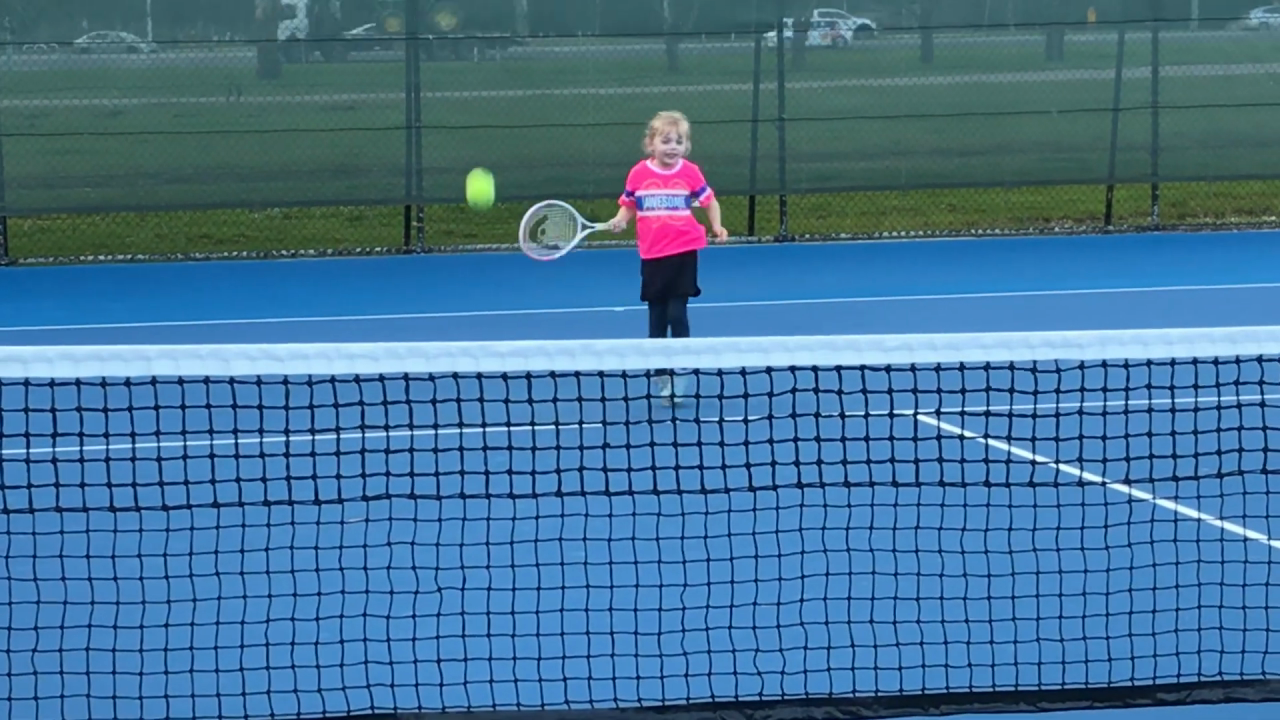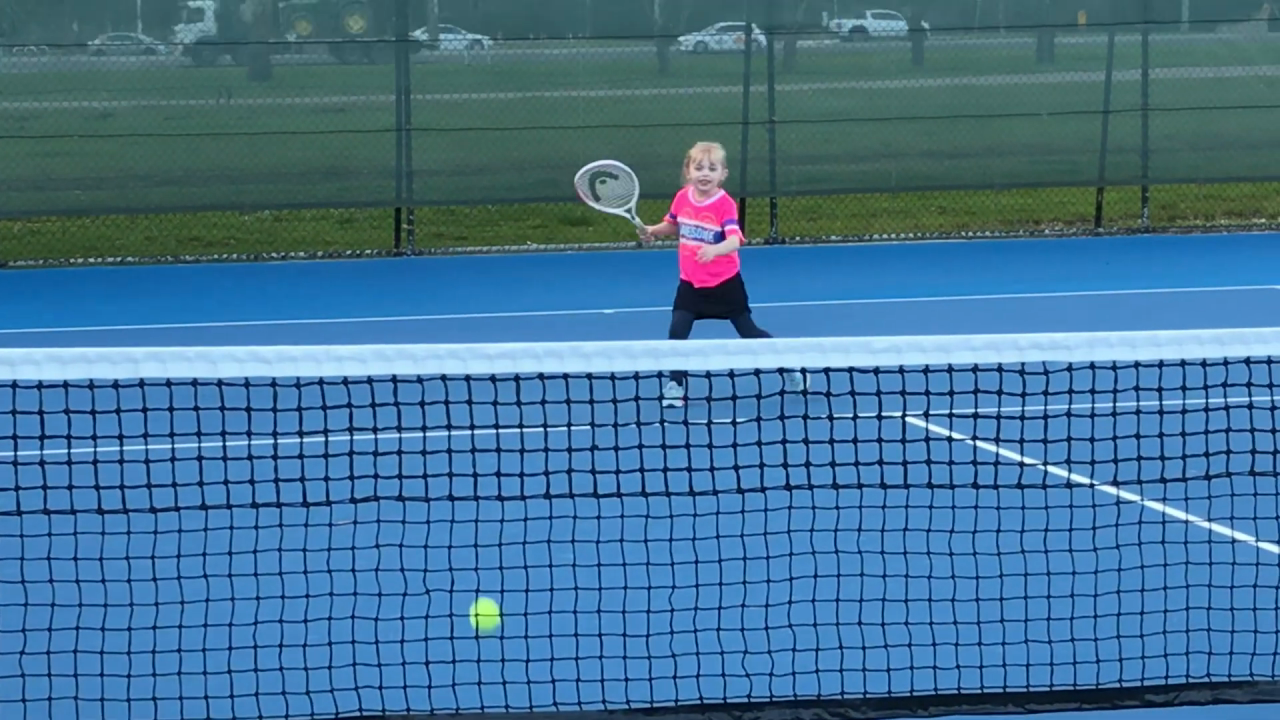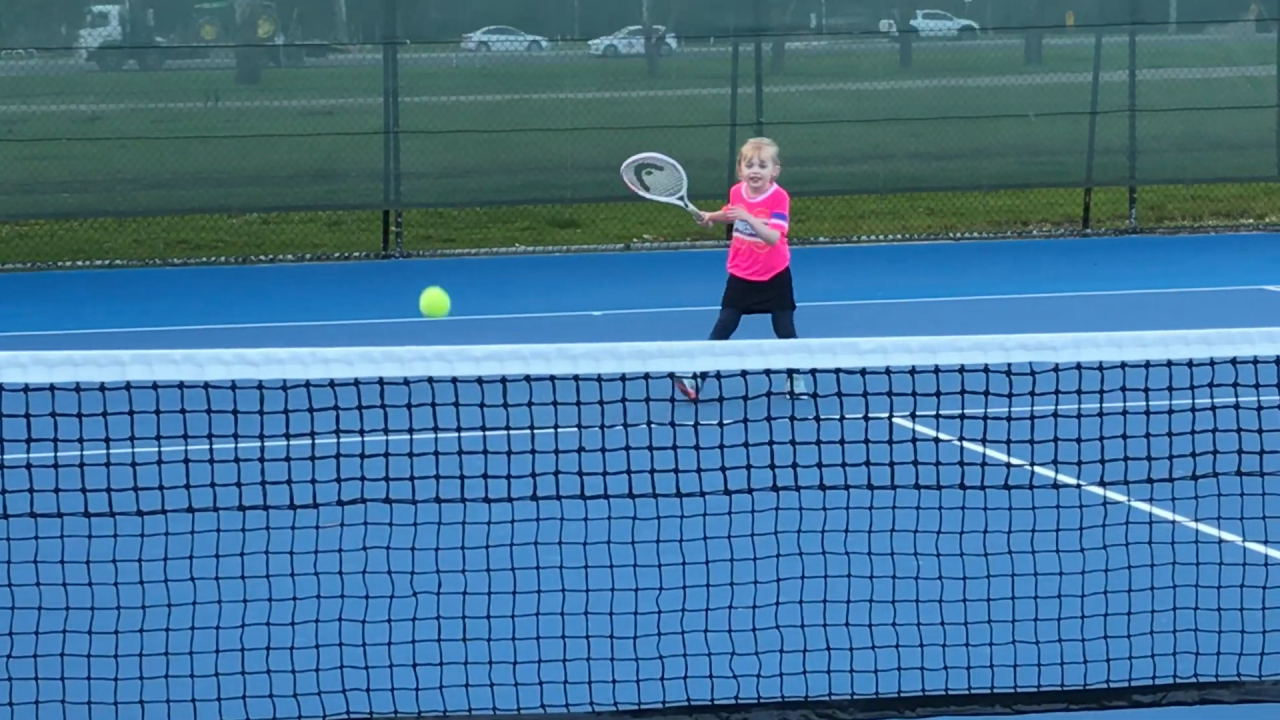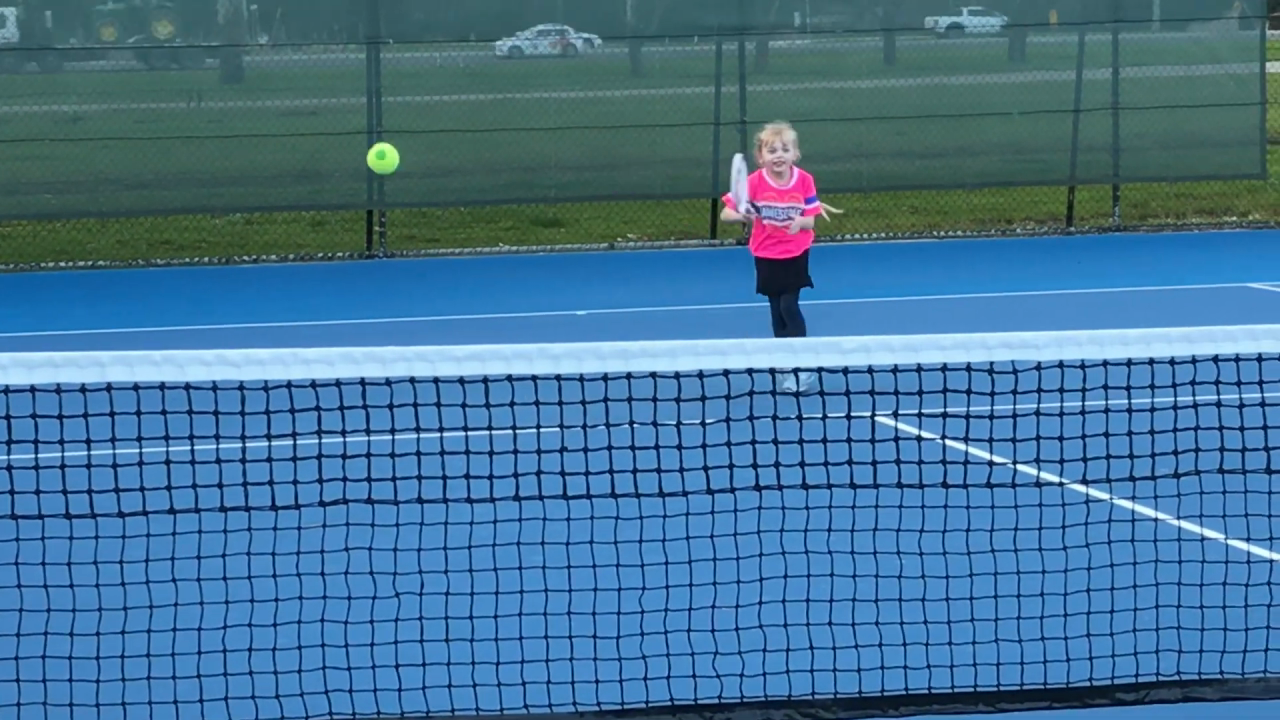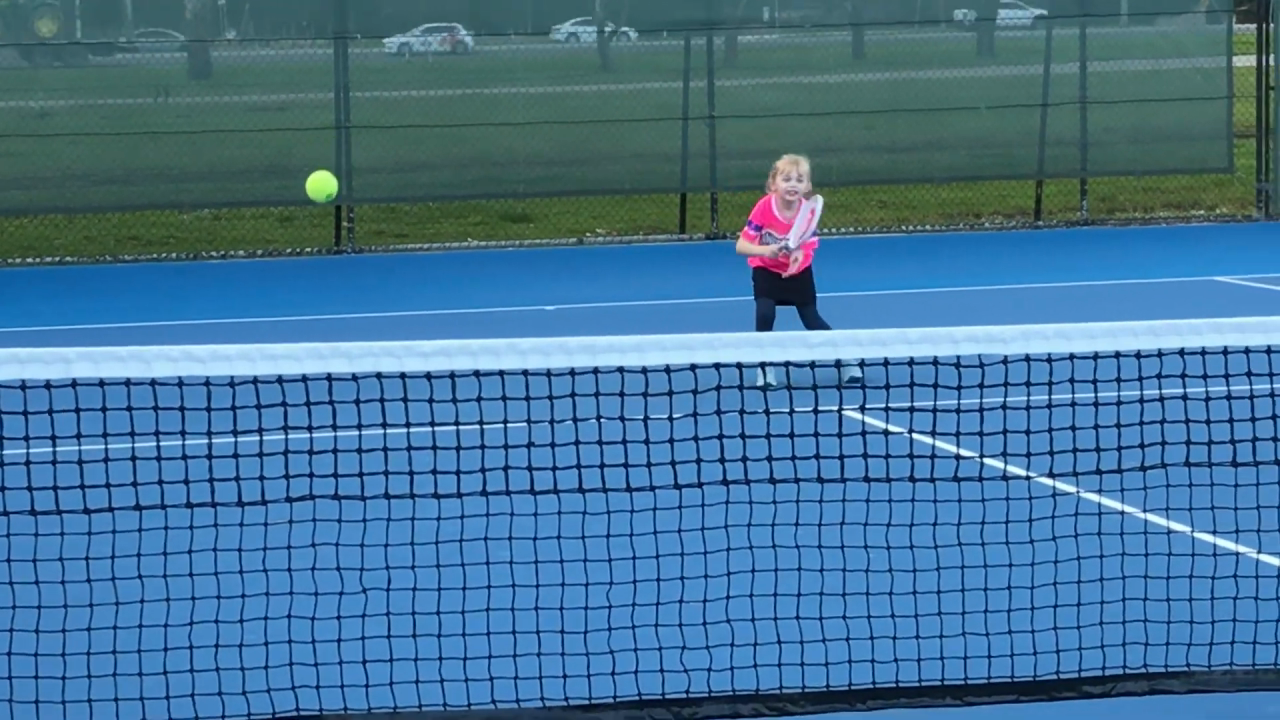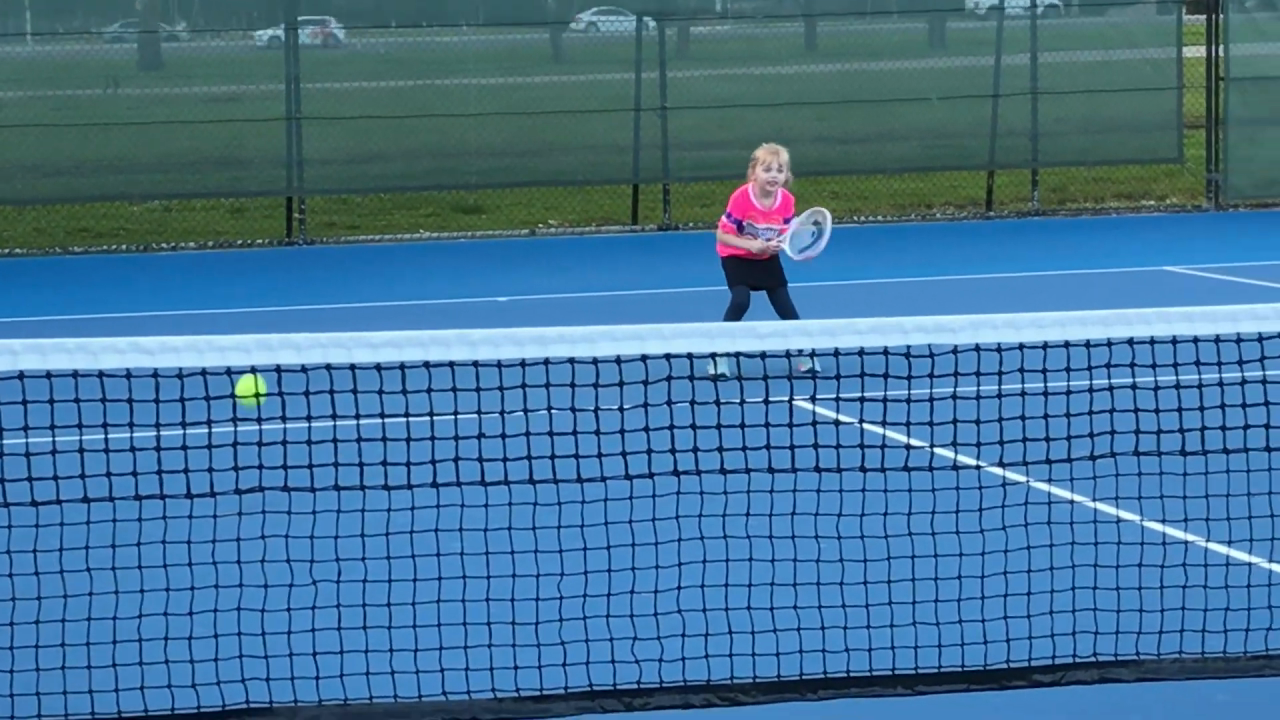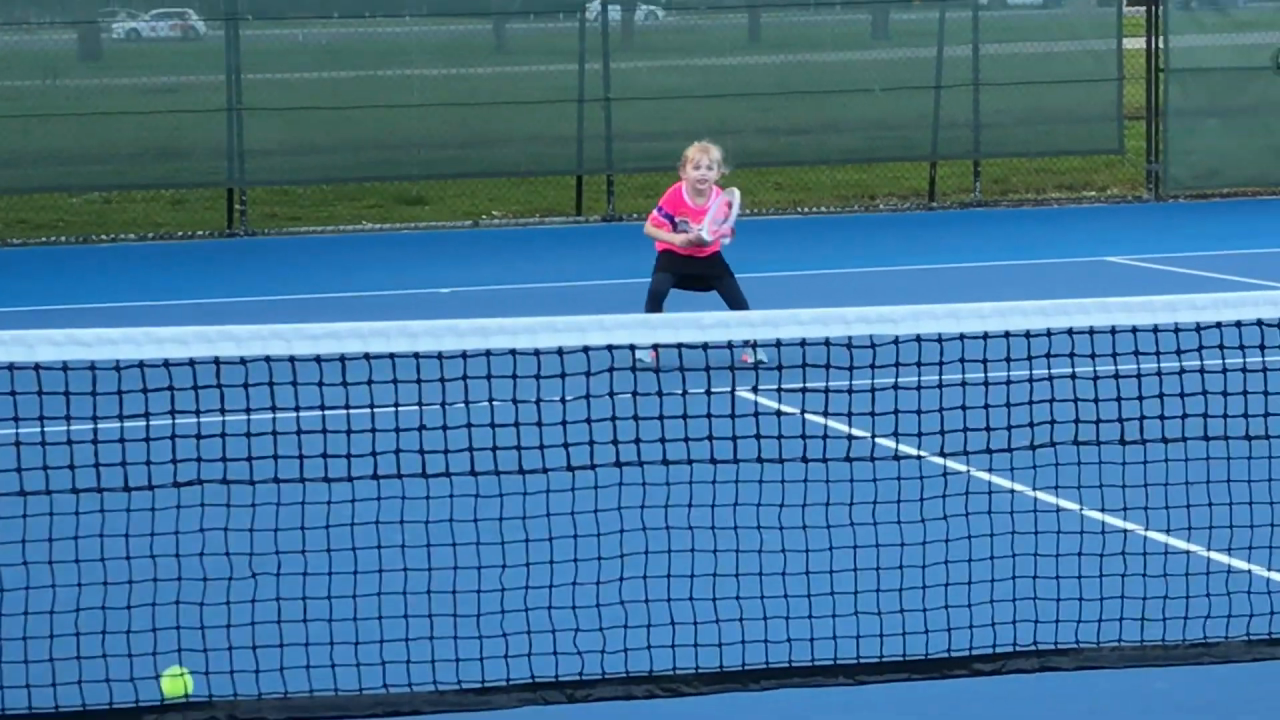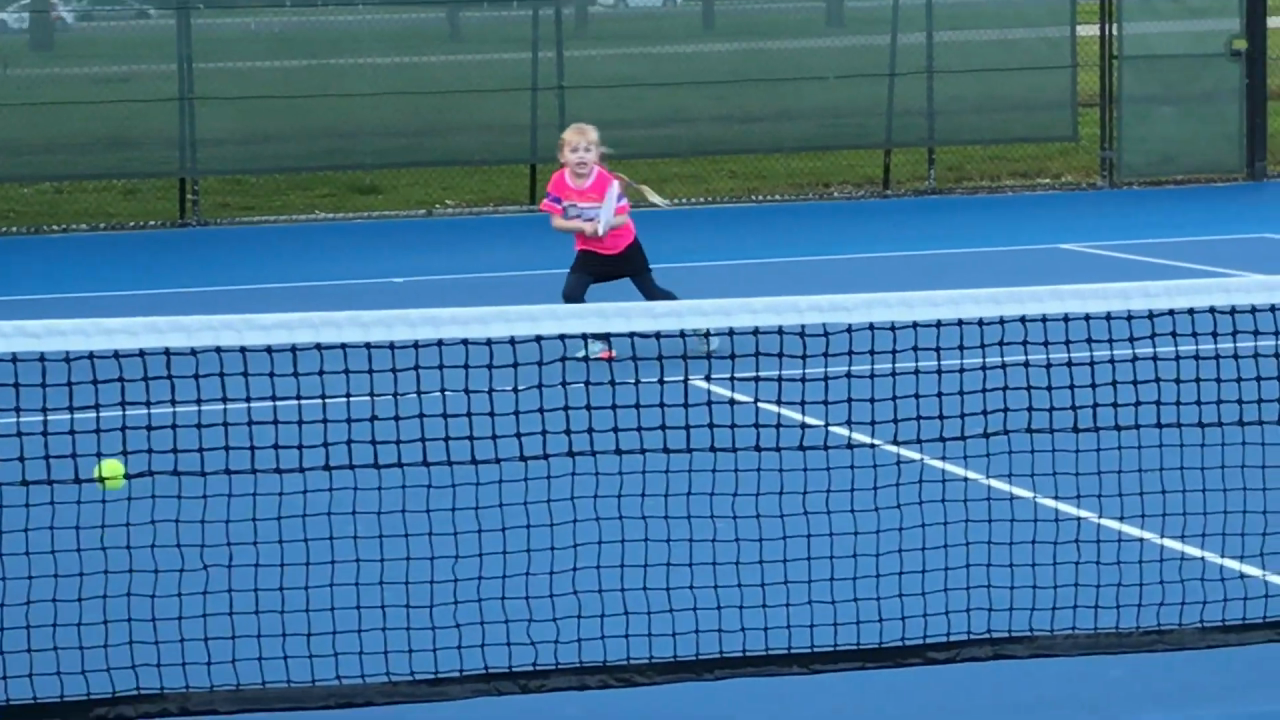
dt=0.2s
person 1, frame 1
left shoulder: (690, 172)
right shoulder: (638, 173)
left elbow: (709, 200)
right elbow: (628, 207)
left wrist: (716, 225)
right wrist: (619, 221)
left hip: (683, 253)
right hip: (652, 257)
left knee: (676, 312)
right knee: (656, 318)
left ankle: (678, 374)
right ankle: (665, 377)
person 1, frame 2
left shoulder: (726, 204)
right shoulder: (682, 198)
left elbow: (735, 240)
right elbow: (671, 225)
left wrist: (714, 250)
right wrist: (652, 230)
left hip: (725, 279)
right hip: (691, 280)
left knee: (747, 331)
right knee: (678, 331)
left ankle: (788, 367)
right ankle: (675, 385)
person 1, frame 3
left shoulder: (780, 197)
right shoulder: (737, 191)
left elbow: (776, 237)
left wrist: (752, 221)
right wrist: (714, 217)
left hip: (774, 273)
right hip: (740, 273)
left knee: (784, 329)
right knee: (723, 327)
left ankle: (795, 377)
right ankle: (693, 375)
person 1, frame 4
left shoulder: (804, 180)
right shoulder: (755, 182)
left elbow: (812, 216)
right elbow: (726, 213)
left wrist: (808, 218)
right wrist: (742, 213)
left hip: (794, 253)
right hip: (766, 255)
left knee: (789, 307)
right knee: (778, 310)
right ankle: (790, 369)
person 1, frame 5
right shoulder: (763, 208)
left elbow: (806, 250)
right elbow: (741, 245)
left wrist: (797, 260)
right wrist: (765, 250)
left hip: (798, 271)
right hip: (767, 270)
left knee: (812, 320)
right knee: (765, 314)
left ankle: (846, 363)
right ankle: (764, 367)
person 1, frame 6
left shoulder: (787, 201)
right shoulder: (740, 198)
left elbow: (785, 235)
right elbow: (722, 236)
left wrist: (778, 243)
right wrist: (751, 245)
left hip: (766, 258)
right hip: (736, 257)
left knee: (784, 306)
right knee: (741, 300)
left ankle: (804, 355)
right ankle: (720, 356)
person 1, frame 7
right shoulder: (673, 195)
left elbow: (722, 237)
right elbow: (649, 228)
left wrist: (710, 237)
right wrist: (677, 238)
left hip: (707, 255)
right hip: (672, 252)
left knee: (736, 300)
right knee: (656, 291)
left ankle: (751, 347)
right ankle: (647, 346)
person 1, frame 8
left shoulder: (606, 181)
right shoulder: (557, 182)
left elbow: (620, 217)
right elbow: (557, 221)
left wrist: (604, 224)
right wrist: (581, 226)
left hip: (623, 246)
right hip: (589, 249)
left knee: (651, 291)
right knee: (570, 294)
left ankle: (698, 327)
right ankle: (599, 341)
